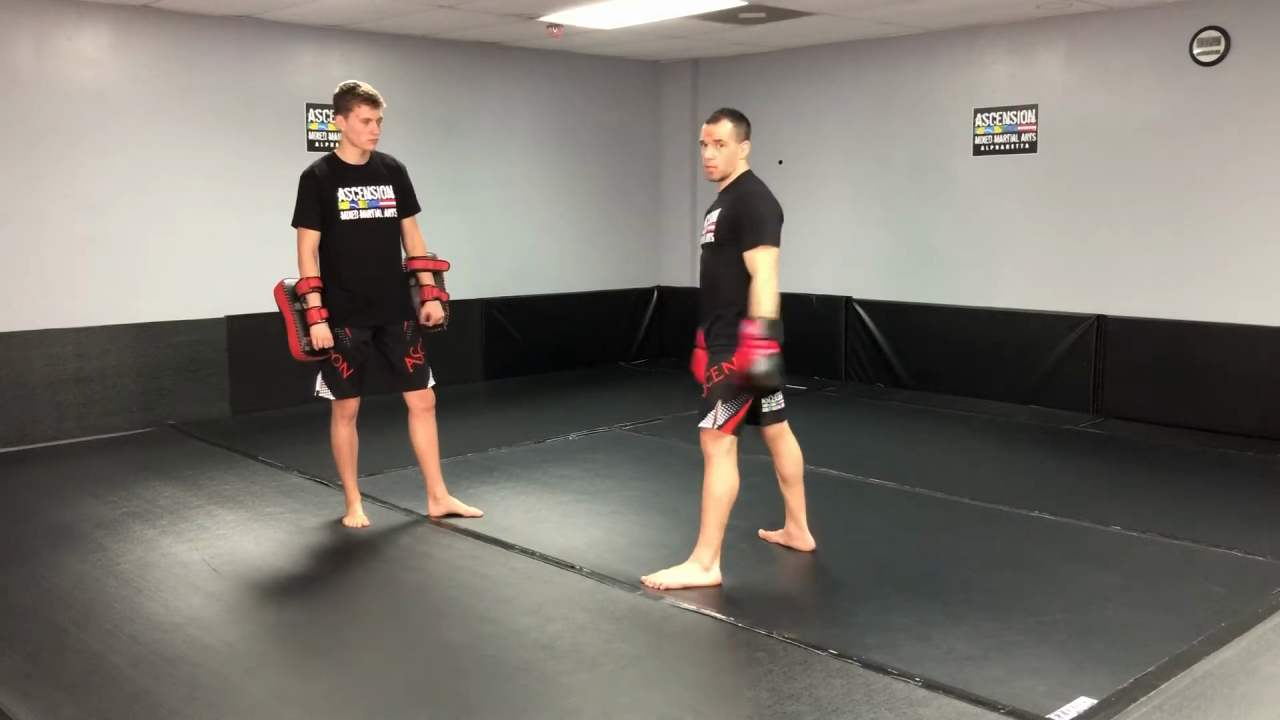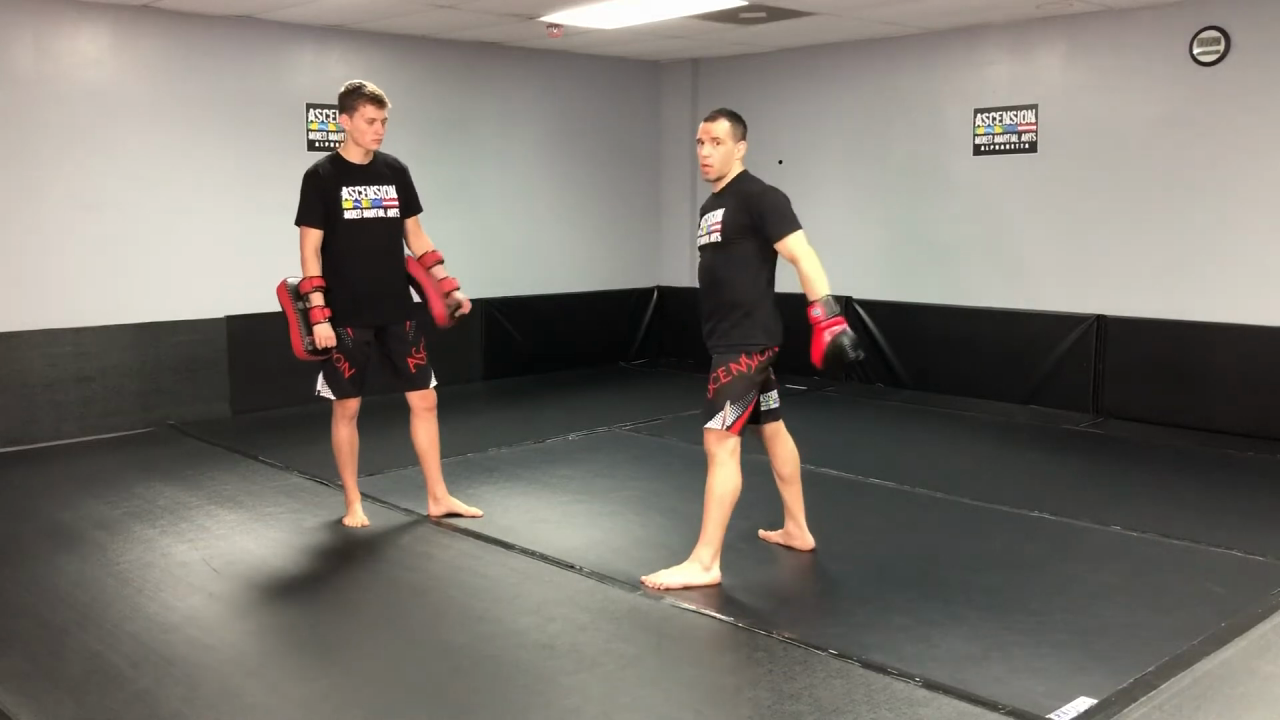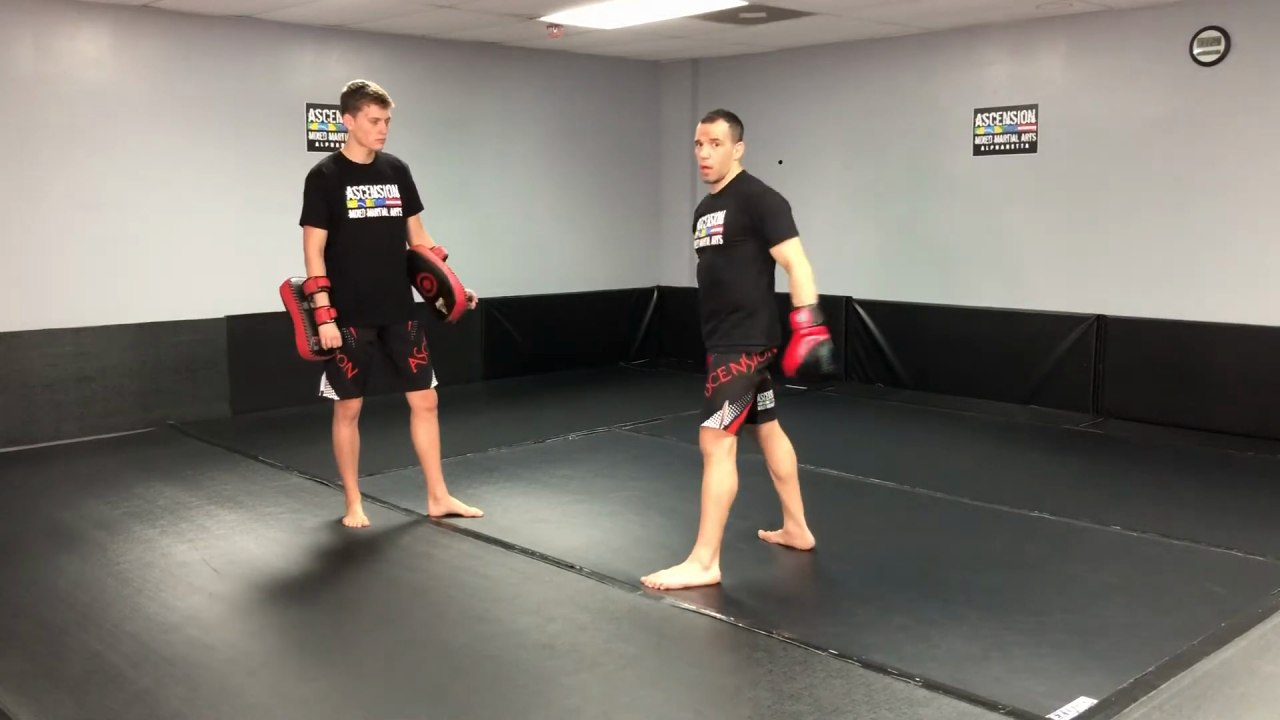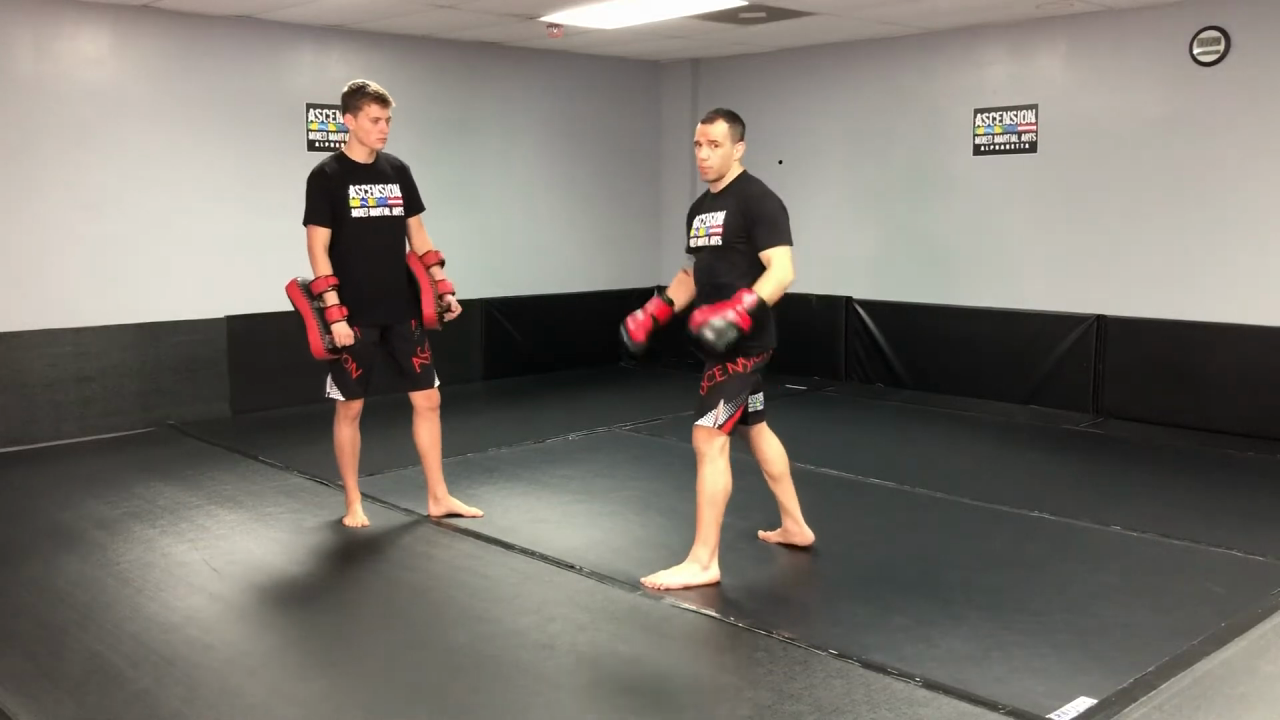
dt=0.2s
person 1, frame 1
left shoulder: (752, 199)
right shoulder: (725, 201)
left elbow: (766, 275)
left wrist: (756, 339)
right wrist: (708, 335)
left hip: (744, 341)
right hip: (732, 338)
left knee: (716, 442)
right knee: (775, 429)
left ankle: (704, 563)
right ankle: (797, 529)
person 1, frame 2
left shoulder: (758, 197)
right shoulder: (712, 205)
left elbow: (802, 255)
left wrist: (826, 316)
left hip: (745, 341)
right hip: (729, 338)
left knee: (720, 442)
right knee: (771, 428)
left ankle: (705, 562)
right ankle: (796, 528)
person 1, frame 3
left shoulder: (759, 199)
right shoulder: (705, 209)
left elbow: (796, 263)
left wrist: (808, 325)
right wrist: (710, 335)
left hip: (747, 342)
right hip: (725, 340)
left knee: (716, 441)
right knee: (765, 427)
left ankle: (704, 561)
right ankle: (796, 528)
person 1, frame 4
left shoulder: (758, 200)
right shoulder: (700, 207)
left elbow: (781, 271)
right elbow: (692, 274)
left wrist: (738, 312)
right wrist: (655, 311)
left hip: (741, 341)
right hip: (719, 338)
left knee: (709, 439)
right knee: (755, 428)
left ankle: (703, 561)
right ankle: (794, 525)
person 2, frame 1
left shoulder: (393, 170)
right shoulder: (318, 178)
left elbow: (412, 235)
right elbow: (307, 251)
left wrist: (431, 293)
right wrist: (315, 315)
left hip: (396, 310)
right hip: (345, 316)
left knee: (422, 399)
right knee: (345, 408)
left ankle: (438, 497)
right ankle: (353, 503)
person 2, frame 2
left shoulder: (395, 170)
right shoulder: (322, 177)
left elbow: (415, 237)
right elbow: (310, 250)
right wrist: (318, 314)
left hip: (398, 310)
right hip: (347, 316)
left knee: (424, 399)
right knee: (347, 407)
left ankle: (438, 497)
right ankle: (353, 503)
person 2, frame 3
left shoulder: (397, 170)
right shoulder: (325, 176)
left elbow: (417, 235)
right elbow: (313, 250)
left hip: (400, 310)
right hip: (350, 316)
left knee: (425, 399)
right knee: (348, 407)
left ankle: (438, 496)
right ankle: (353, 503)
person 2, frame 4
left shoulder: (397, 169)
right shoulder: (327, 176)
left elbow: (417, 235)
right elbow: (318, 248)
right wrist: (334, 312)
left hip: (403, 310)
right hip: (355, 315)
left knee: (427, 398)
right knee: (350, 408)
left ankle: (438, 497)
right ankle: (354, 503)
